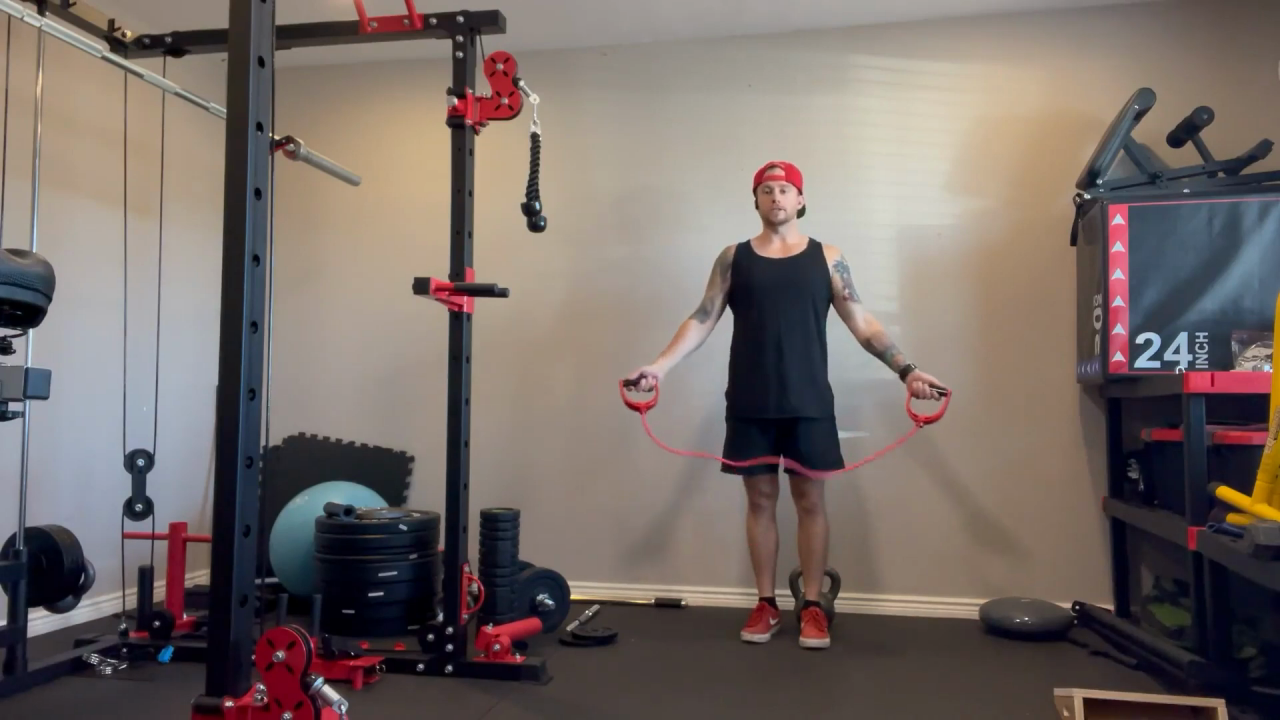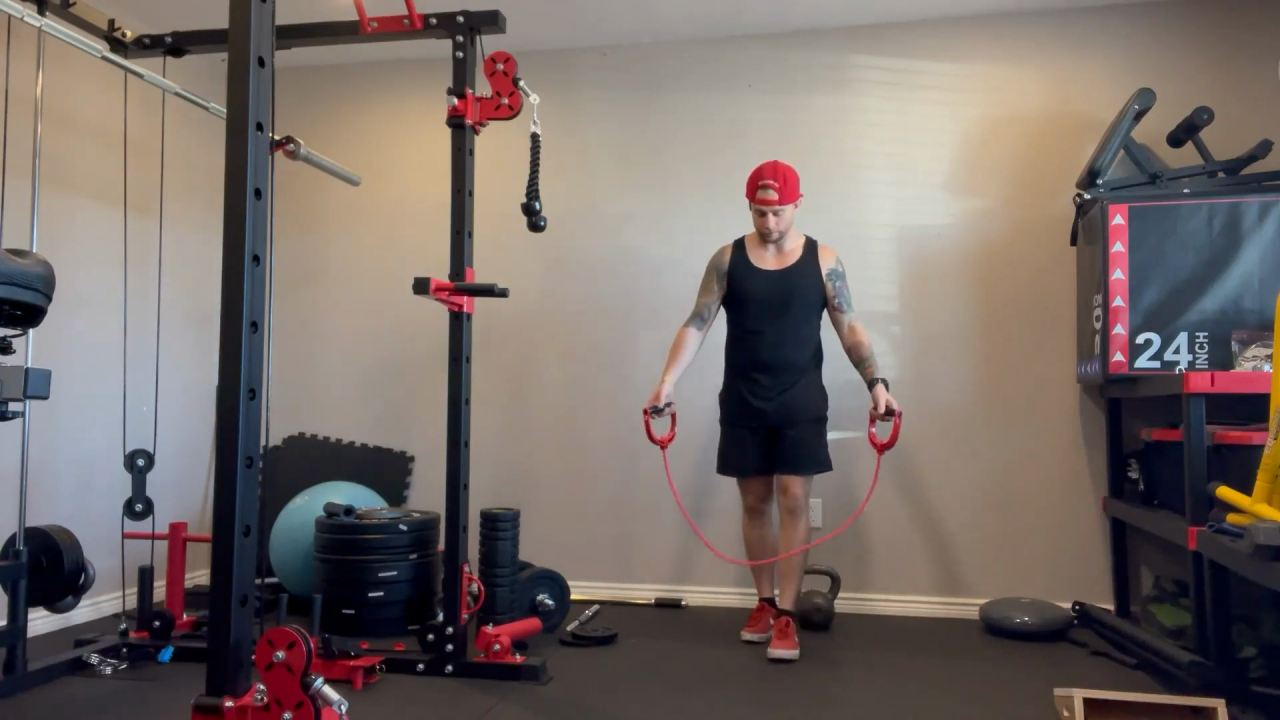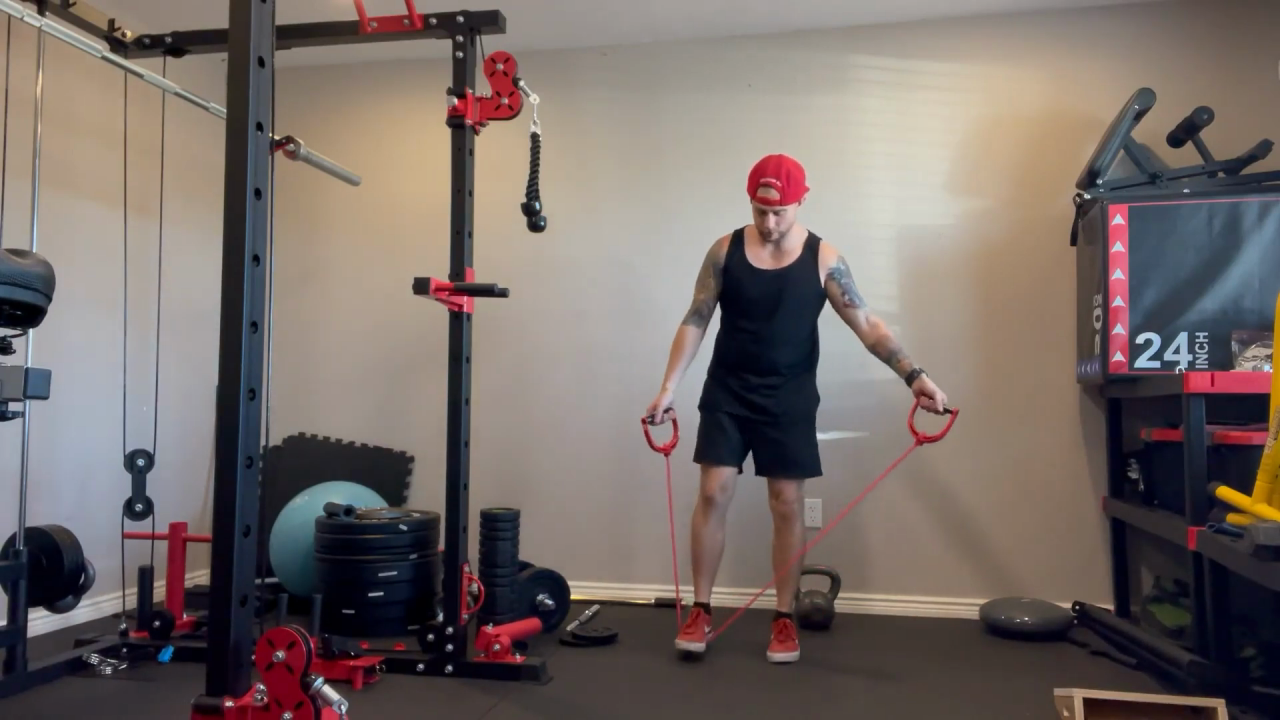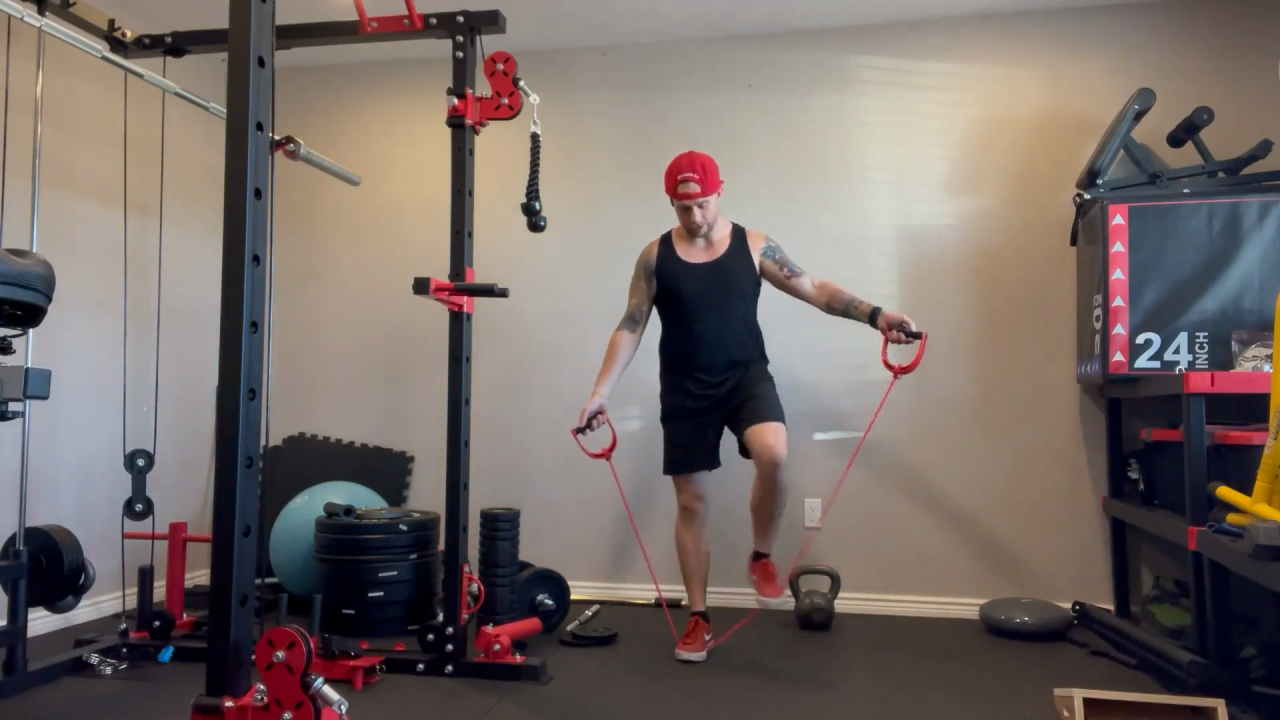
dt=1s
person 1, frame 1
left shoulder: (827, 257)
right shoulder: (733, 258)
left elbow: (862, 323)
right elbow: (702, 320)
left wrist: (907, 370)
right wrist: (659, 365)
left hip: (809, 401)
right hip: (750, 403)
left knee: (810, 501)
right knee: (760, 500)
left ankle: (812, 607)
right ankle: (766, 604)
person 1, frame 2
left shoulder: (823, 260)
right shoulder: (727, 259)
left elbow: (849, 328)
right elbow: (697, 324)
left wrist: (876, 383)
right wrist: (668, 381)
left hip: (801, 400)
right hip: (743, 400)
left knee: (793, 501)
right knee: (755, 503)
left ankle: (787, 616)
right ankle: (765, 602)
person 1, frame 3
left shoulder: (824, 258)
right shoulder: (725, 250)
left elbow: (866, 324)
right elbow: (695, 320)
left wrist: (913, 375)
right wrist: (668, 386)
left hip: (790, 396)
right hip: (727, 391)
left knee: (787, 505)
right knee: (713, 494)
left ankle: (784, 618)
right ankle: (700, 610)
person 1, frame 4
left shoulder: (754, 245)
right shoulder: (655, 256)
left elbow: (812, 288)
right elbow: (630, 327)
left wrist: (875, 315)
right wrist: (600, 393)
left hip: (746, 377)
right hip: (685, 392)
left knee: (773, 454)
right knee: (691, 501)
left ankle: (762, 557)
right ankle: (698, 619)
